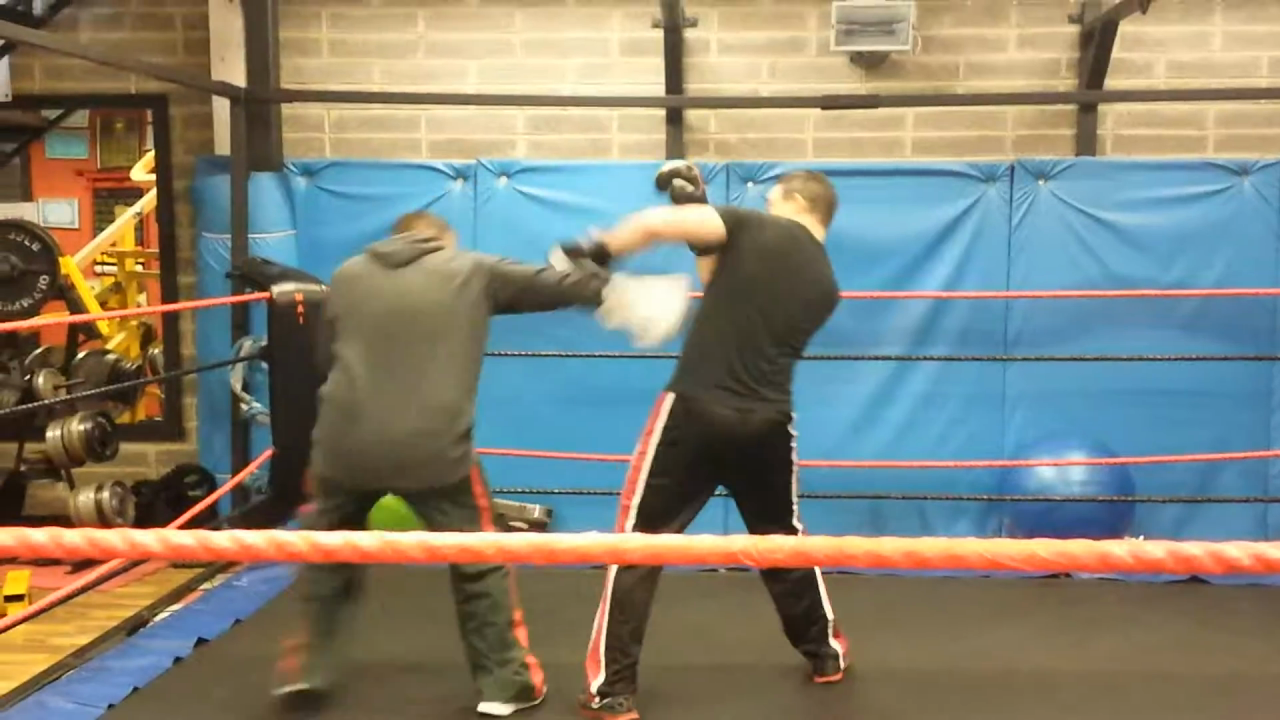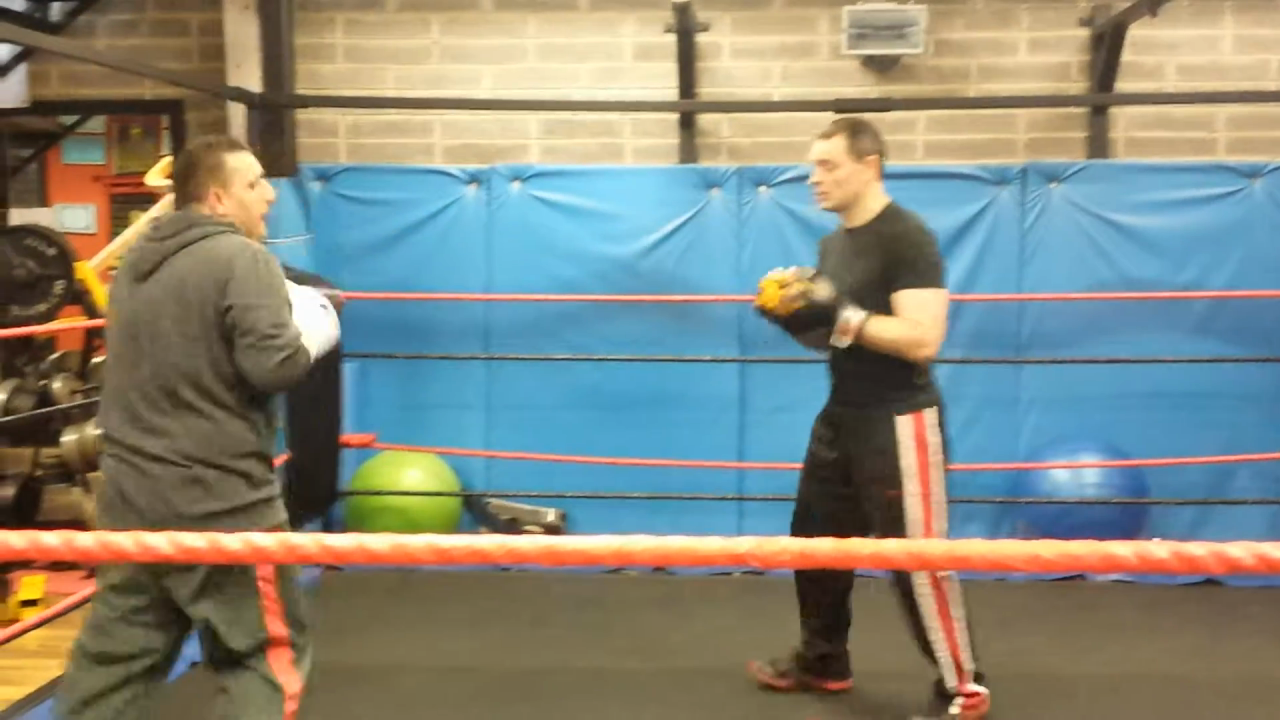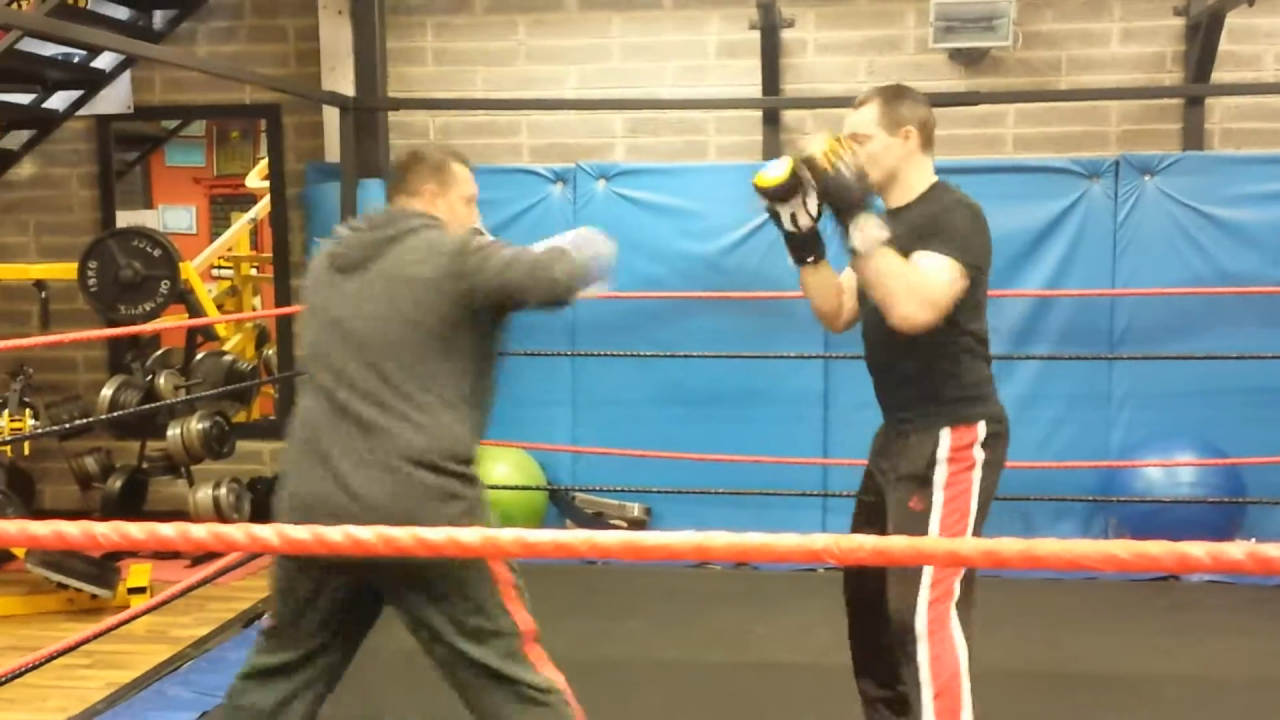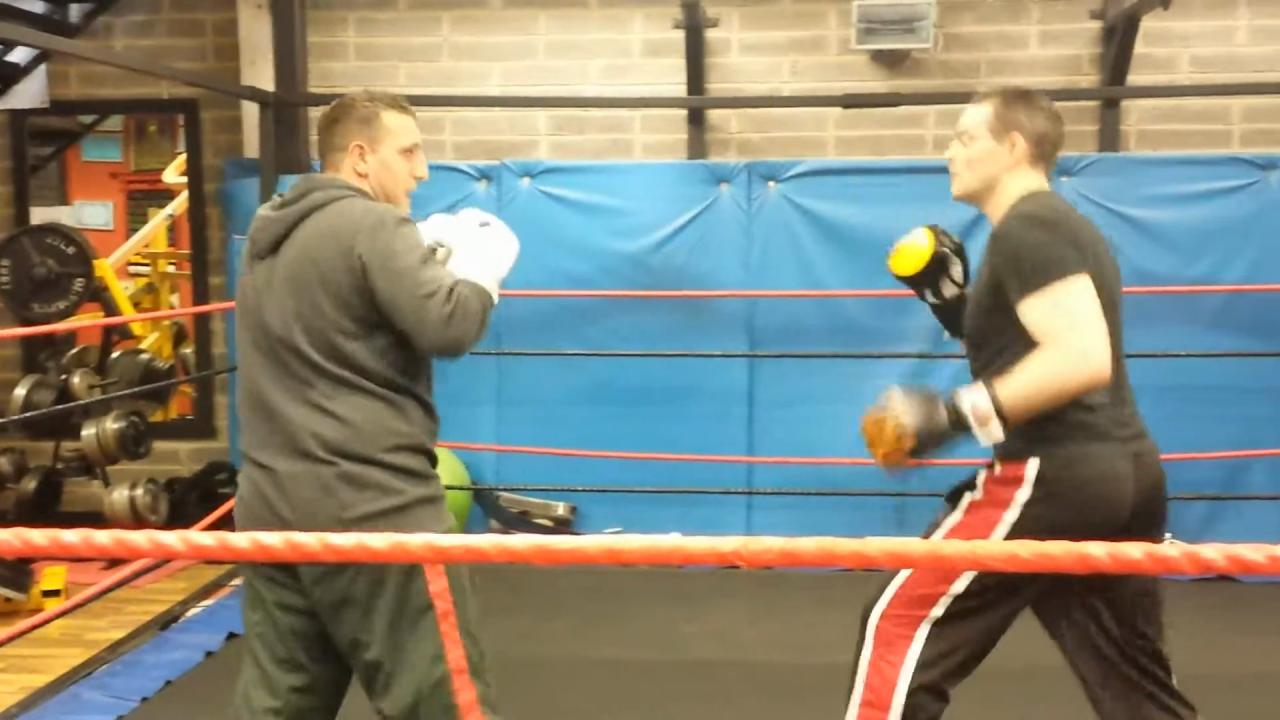
dt=0.7s
person 1, frame 1
left shoulder: (754, 228)
right shoulder: (826, 285)
left elbow: (661, 223)
left wrist: (599, 246)
right wrist: (710, 245)
left hip: (695, 411)
right hip: (768, 423)
right knee: (782, 538)
right ankle: (826, 654)
person 1, frame 2
left shoulder: (908, 238)
right shoulder: (833, 242)
left elbow: (920, 341)
left wrist: (836, 315)
right wrist: (796, 317)
left hip: (898, 422)
right hip: (842, 418)
left knee: (917, 564)
right knee: (812, 536)
right ankle: (822, 660)
person 1, frame 3
left shoulder: (953, 216)
right shoulder: (887, 219)
left elbow: (910, 309)
right elbow: (838, 313)
left wrist: (860, 222)
right wrist: (804, 240)
left hip: (952, 437)
right hip: (899, 435)
left knee: (923, 605)
right knee: (868, 591)
person 1, frame 4
left shoulder: (1027, 230)
right shoulder: (1061, 228)
left elbow: (1083, 362)
left wrist: (959, 410)
right wrist: (957, 304)
left hip: (1055, 475)
right hip: (1125, 470)
left knee: (900, 628)
person 2, frame 1
left shoulder: (349, 276)
right shoulder: (470, 272)
left elbow: (329, 355)
right elbow: (553, 283)
right wrist: (621, 293)
left hip: (345, 446)
right hip: (433, 449)
left knee: (327, 555)
right knee: (477, 562)
left ankle: (308, 672)
person 2, frame 2
left shoulder: (135, 271)
right shoulder: (242, 261)
right elbow: (270, 366)
right wrist: (309, 334)
left hip: (134, 502)
right hip: (222, 505)
left knee: (109, 667)
right knee: (270, 660)
person 2, frame 3
left shoulder: (328, 264)
right shoulder: (456, 258)
right elbow: (557, 275)
right wrist: (583, 249)
left hip: (316, 506)
right hip: (422, 510)
left knee: (281, 673)
person 2, frame 4
left shoulder: (267, 234)
right shoulder: (374, 227)
right elbow: (444, 330)
left wrist: (425, 260)
right wrist: (481, 260)
left hip: (274, 507)
right hip: (376, 507)
